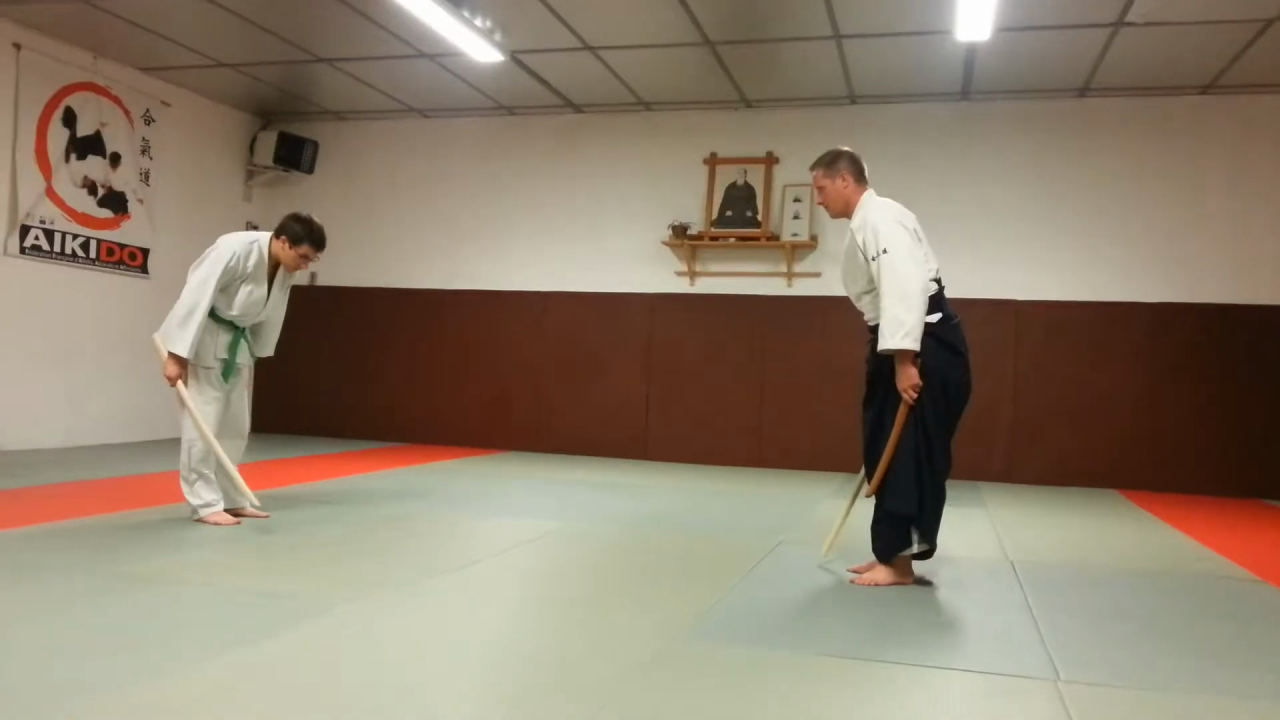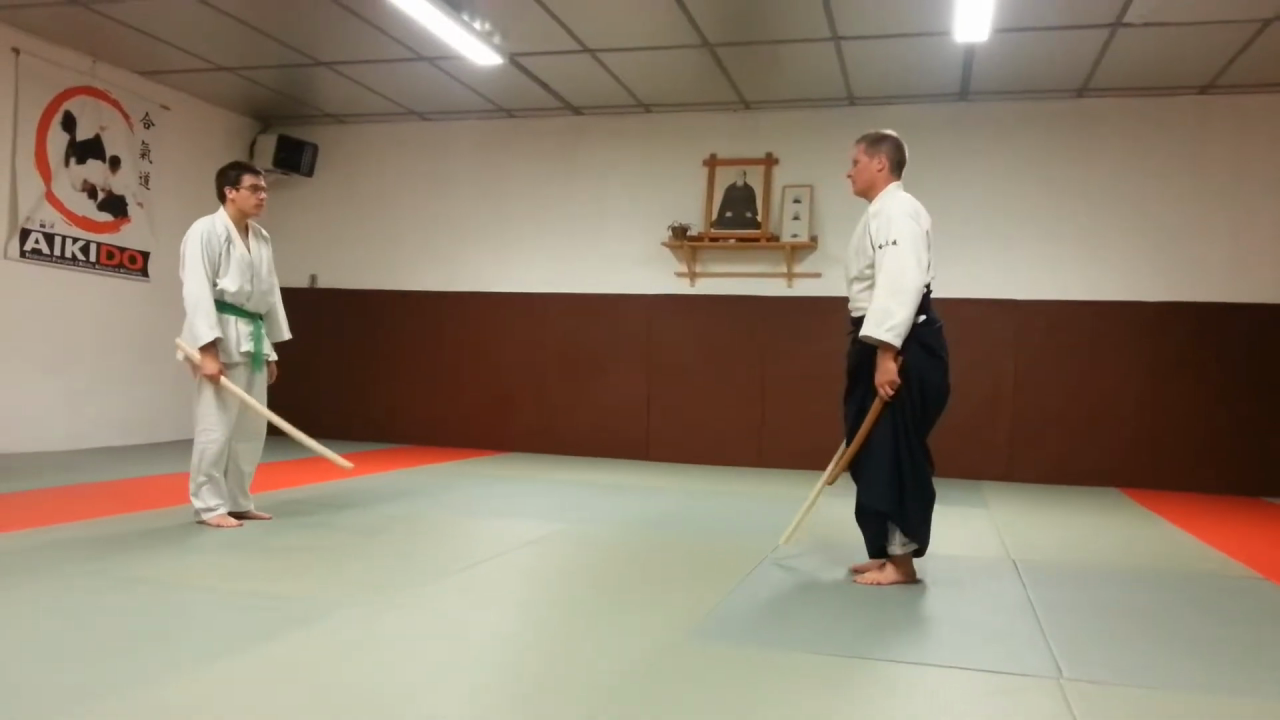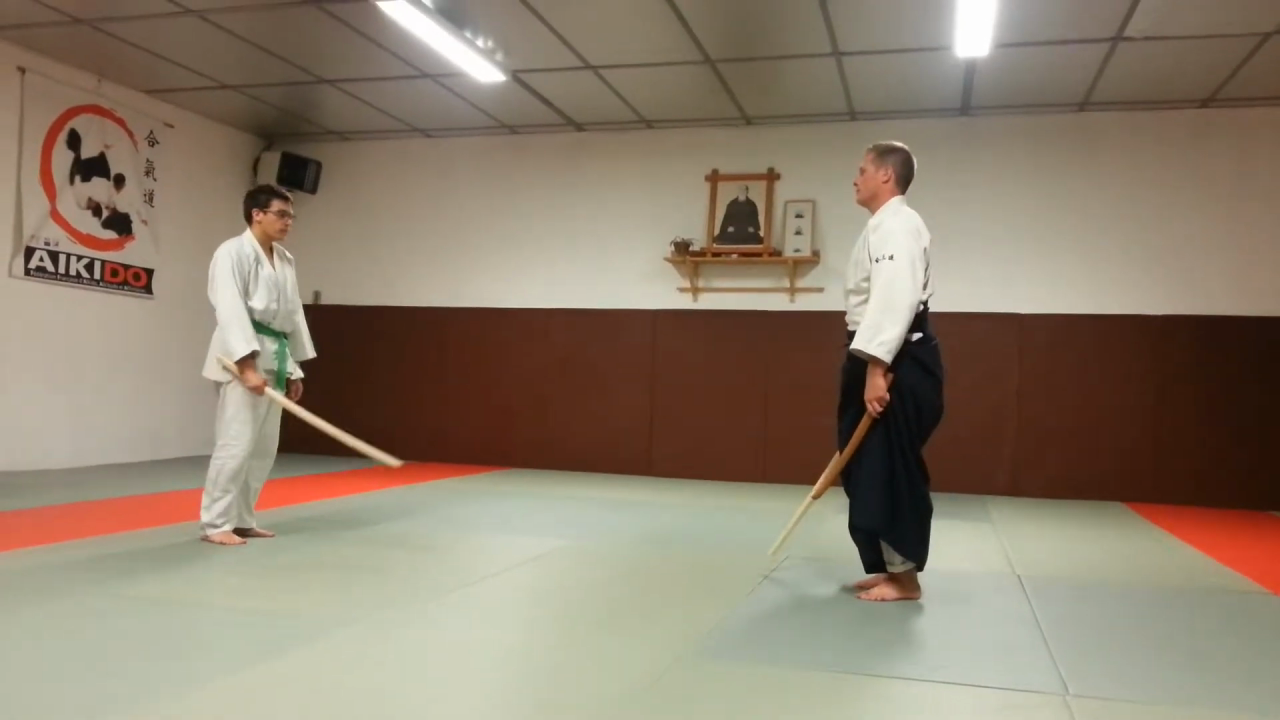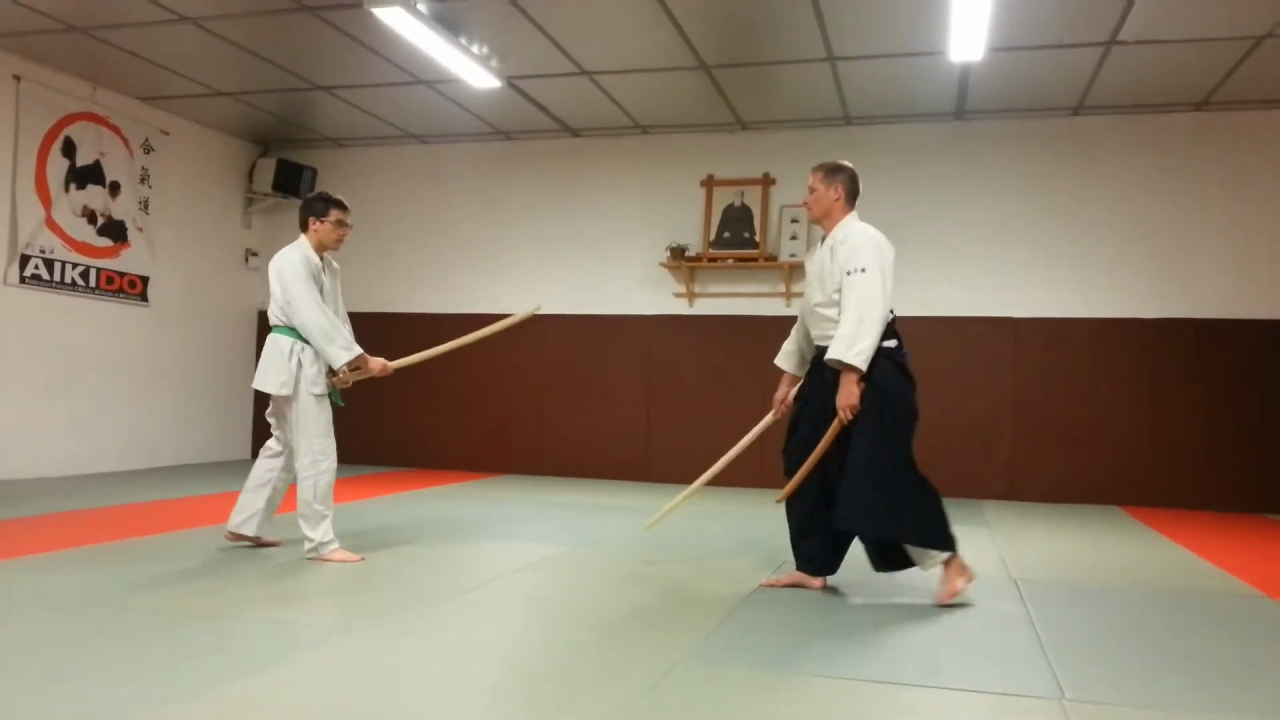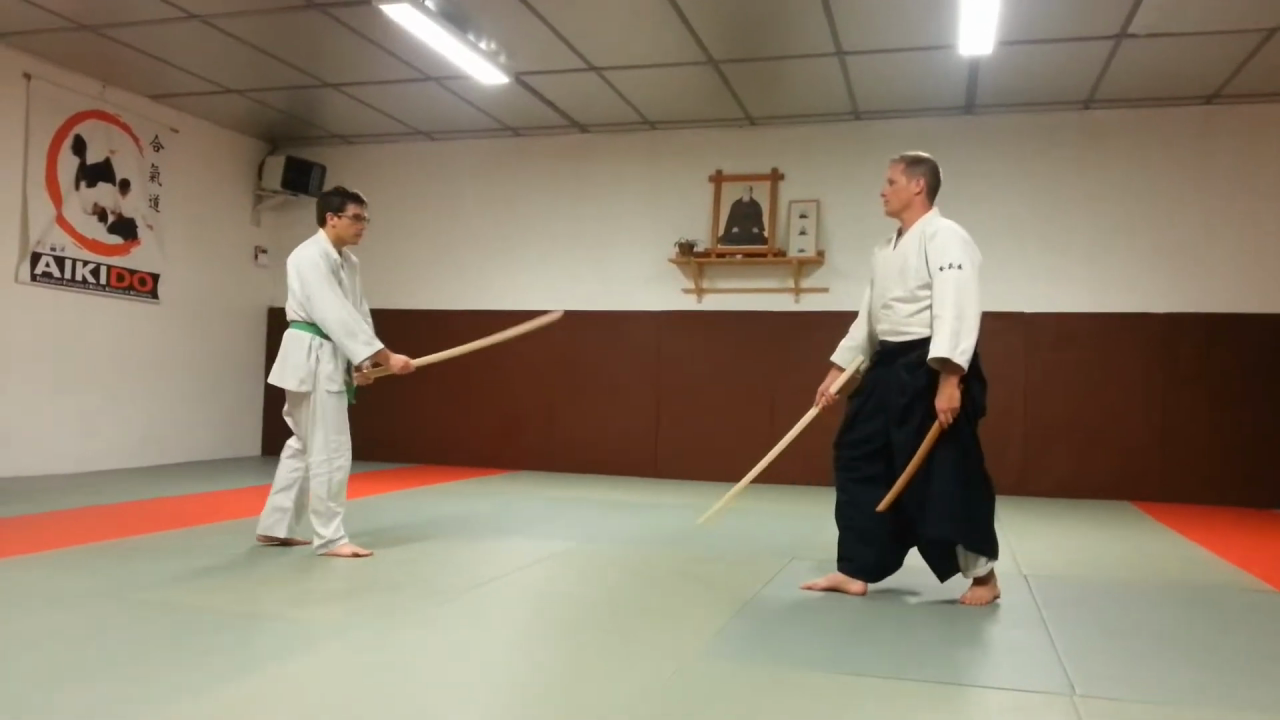
dt=1s
person 1, frame 1
left shoulder: (880, 217)
right shoulder: (865, 223)
left elbow: (906, 288)
left wrist: (906, 361)
right wrist: (895, 358)
left hip: (925, 348)
right hip: (907, 345)
left knee: (910, 453)
right knee: (888, 452)
left ankle: (900, 562)
right ankle: (892, 552)
person 1, frame 2
left shoulder: (897, 211)
right shoulder: (880, 213)
left elbow: (901, 286)
left wrist: (887, 355)
left hip: (901, 348)
right hip: (884, 344)
left knee: (896, 452)
right knee: (873, 451)
left ankle: (901, 561)
right ankle: (890, 553)
person 1, frame 3
left shoulder: (896, 224)
right shoulder: (882, 226)
left elbow: (894, 300)
left wrist: (876, 370)
left hip: (897, 363)
right hip: (881, 359)
left knee: (892, 468)
right knee: (869, 467)
left ankle: (903, 576)
right ankle: (887, 566)
person 1, frame 4
left shoulder: (861, 240)
right shoulder: (822, 252)
left elbow: (865, 313)
right elbow: (808, 321)
left wrist: (852, 378)
right wrist: (788, 378)
left hip: (870, 370)
right hip: (829, 370)
left knee: (883, 472)
right knee: (808, 466)
left ankle: (951, 563)
right ankle: (812, 568)
person 1, frame 5
left shoulder: (945, 237)
right shoulder: (887, 249)
left elbow: (956, 311)
right elbow: (868, 316)
left wrist: (949, 380)
right wrist: (835, 372)
left hip: (931, 371)
right hip: (890, 371)
left knee: (948, 474)
right knee: (859, 462)
left ankle: (983, 575)
right ankle: (855, 571)
person 2, frame 1
left shoulder: (285, 267)
right shoulder: (235, 249)
right elbow: (195, 298)
left wrist: (252, 357)
right wrist: (176, 356)
left hip: (236, 344)
right hip: (203, 340)
left knee: (235, 426)
right knee: (203, 423)
left ankle: (230, 499)
right ankle: (205, 503)
person 2, frame 2
left shoulder: (261, 238)
right shoulder: (205, 231)
right elbow: (197, 292)
left wrist: (271, 350)
right wrist: (208, 351)
left hip: (253, 340)
right hip: (221, 339)
left knee: (251, 428)
right knee: (216, 426)
left ankle: (237, 502)
right ankle: (209, 506)
person 2, frame 3
left shoulder: (284, 260)
right shoulder: (233, 253)
left elbow: (293, 315)
right elbow: (231, 311)
left wrist: (294, 367)
right wrist: (248, 365)
left hip: (274, 357)
right hip: (243, 356)
left knee: (263, 445)
right knee: (237, 440)
left ankle: (240, 519)
right ankle: (216, 522)
person 2, frame 4
left shoulder: (328, 266)
right shoulder: (292, 261)
left elbow: (337, 318)
right elbow: (317, 320)
left wrist: (341, 367)
right wrist: (362, 360)
left hip: (311, 363)
right hip: (295, 362)
left knee: (282, 448)
right knee: (316, 453)
left ankle: (245, 525)
right ankle: (320, 542)
person 2, frame 5
left shoulder: (347, 262)
right shoulder: (310, 257)
left elbow: (357, 312)
right elbow: (335, 316)
left wrist: (362, 362)
right wrist: (384, 356)
left hip: (329, 358)
right hip: (312, 357)
left knee: (304, 447)
right knee: (330, 450)
left ankle: (276, 525)
right ankle: (328, 537)
